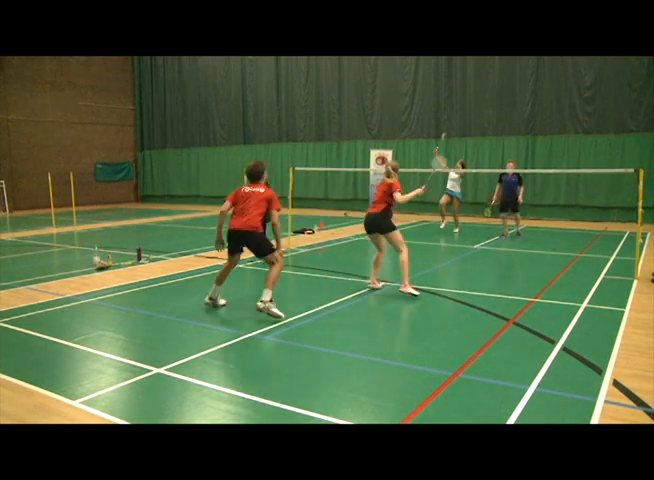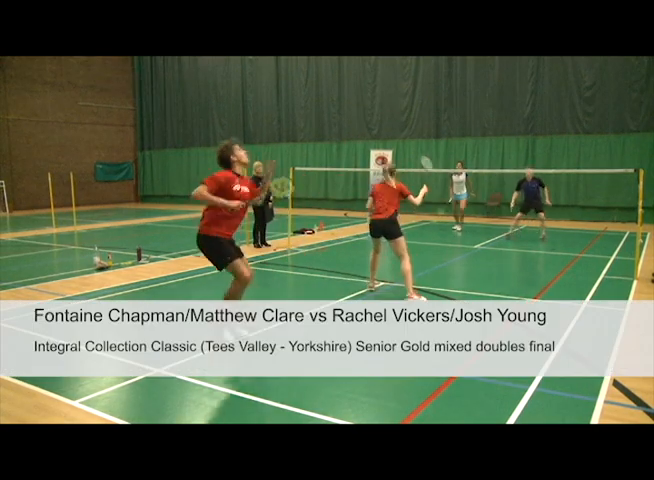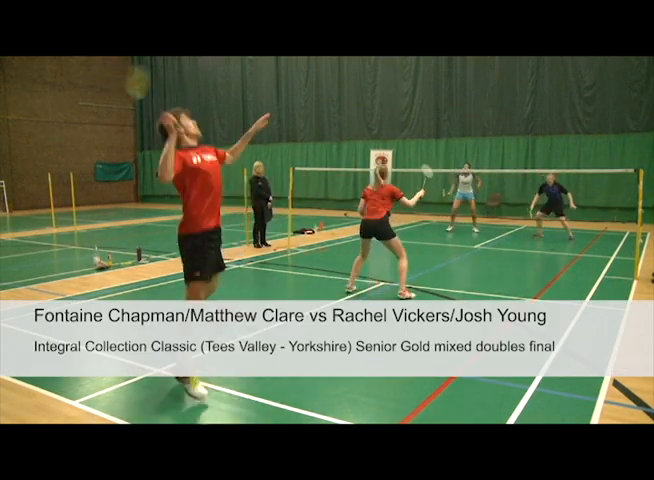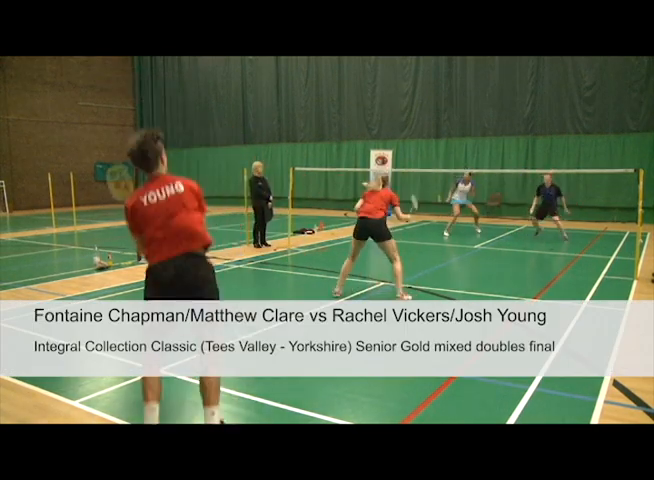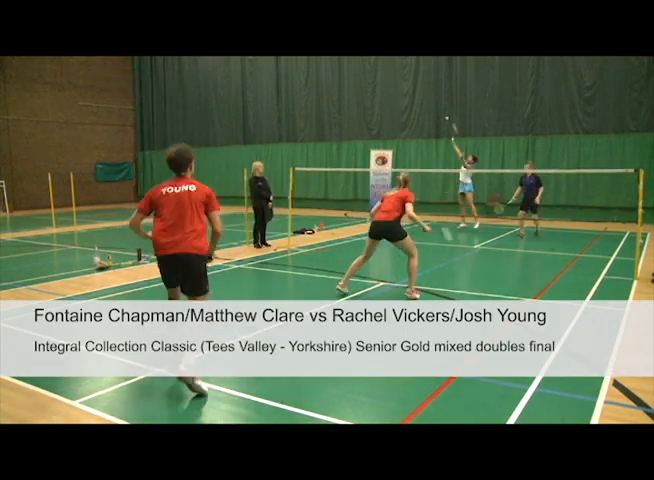
dt=0.5s
person 1, frame 1
left shoulder: (241, 191)
right shoulder: (271, 194)
left elbow: (223, 210)
right elbow: (275, 221)
left wrist: (219, 236)
right wrist: (279, 244)
left hip: (234, 230)
right hip: (250, 231)
left knee: (232, 262)
right knee: (278, 262)
left ankle: (213, 297)
right ankle: (266, 302)
person 1, frame 2
left shoulder: (247, 183)
right shoulder: (224, 177)
left elbow: (257, 201)
right elbow: (197, 194)
left wrist: (267, 180)
right wrist: (226, 203)
left hip: (224, 237)
right hip: (211, 237)
left knee: (246, 274)
right knee: (244, 276)
person 1, frame 3
left shoulder: (209, 152)
right shoulder: (179, 156)
left elbow: (231, 156)
right elbow: (165, 176)
left wrist: (253, 130)
right wrist: (172, 138)
left hip: (210, 230)
right hip: (195, 234)
left knee: (205, 294)
right knee: (195, 302)
right ankle: (186, 372)
person 1, frame 4
left shoulder: (134, 204)
right shoulder: (189, 187)
left hip: (159, 272)
right hip: (193, 265)
left ankle: (151, 420)
right ankle: (212, 418)
person 1, frame 5
left shoulder: (157, 191)
right shoulder: (204, 190)
left elbow: (134, 223)
right elbow: (218, 230)
left wrist: (146, 235)
right wrist: (211, 251)
left hip: (164, 253)
right hip: (192, 253)
left knee: (174, 295)
person 2, frame 1
left shoulder: (382, 183)
right shoulder: (394, 183)
right elbow: (399, 199)
right wrist: (416, 192)
left hip: (369, 219)
right hip: (380, 218)
left knee: (381, 250)
right knee: (403, 250)
left ankle: (373, 281)
right ankle: (405, 285)
person 2, frame 2
left shoulder: (376, 187)
right shoulder: (399, 186)
left elbow: (368, 207)
right elbow: (416, 202)
right wrist: (423, 191)
left hip: (374, 222)
right hip: (389, 223)
left knee: (376, 251)
right knee: (404, 258)
left ankle: (372, 282)
right ankle: (411, 293)
person 2, frame 3
left shoulder: (368, 189)
right shoulder: (391, 188)
left elbow: (360, 210)
right elbow: (410, 204)
right wrist: (419, 194)
left hip: (365, 224)
right hip: (381, 224)
left knee: (363, 255)
right knee: (402, 256)
left ankle: (351, 285)
right ankle: (403, 290)
person 2, frame 4
left shoulder: (368, 192)
right shoulder: (391, 194)
left elbow: (357, 209)
right elbow: (400, 216)
right wrist: (407, 217)
left hip: (362, 223)
right hip: (378, 224)
left knee: (352, 258)
right knee: (395, 259)
left ankle: (338, 289)
right ankle: (400, 293)
person 2, frame 5
left shoulder: (388, 194)
right shoulder: (408, 194)
left elbow: (373, 212)
right elbow: (410, 214)
right wrist: (424, 225)
left hip: (376, 225)
right hip: (391, 227)
left knee: (365, 256)
right knee: (413, 254)
left ankle: (343, 284)
right ankle: (411, 290)
